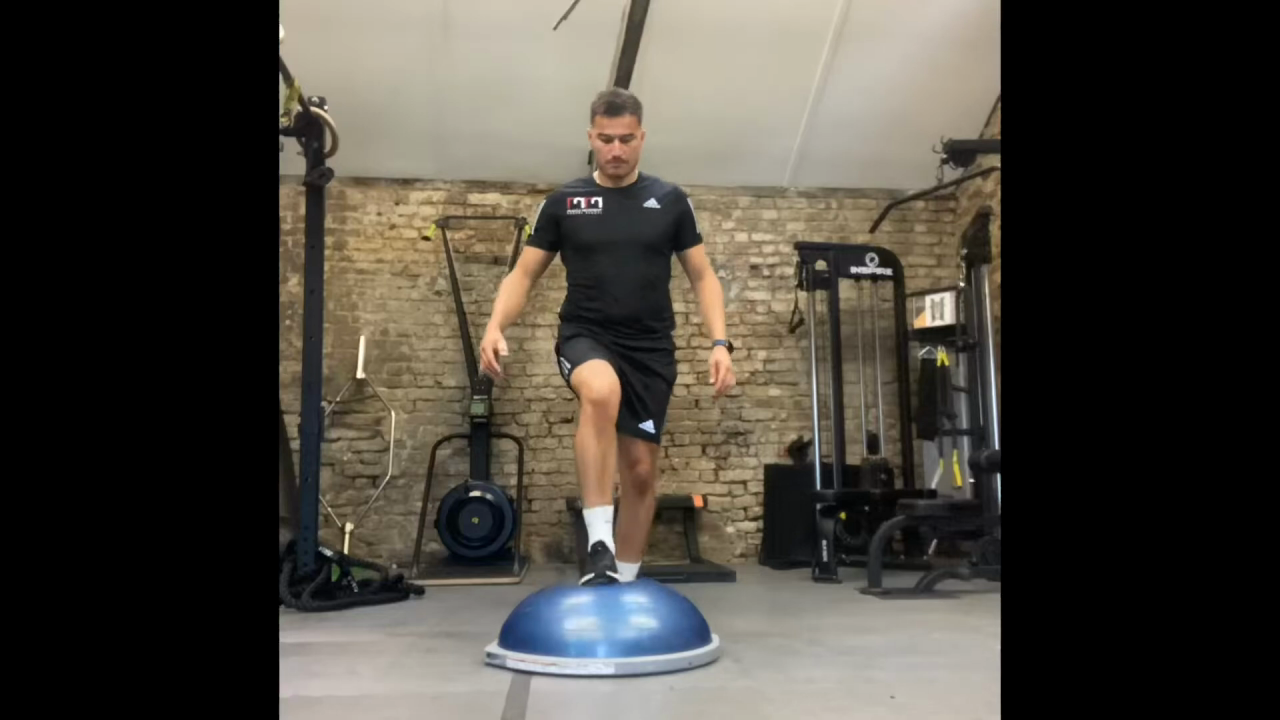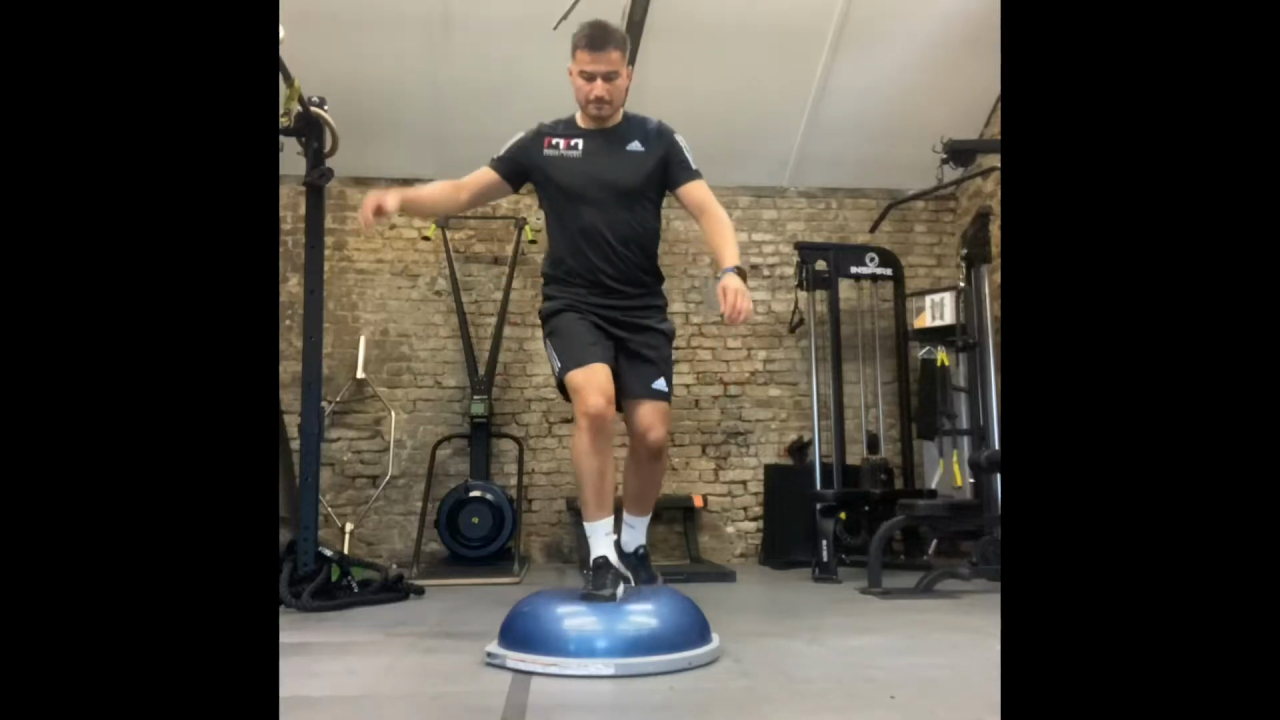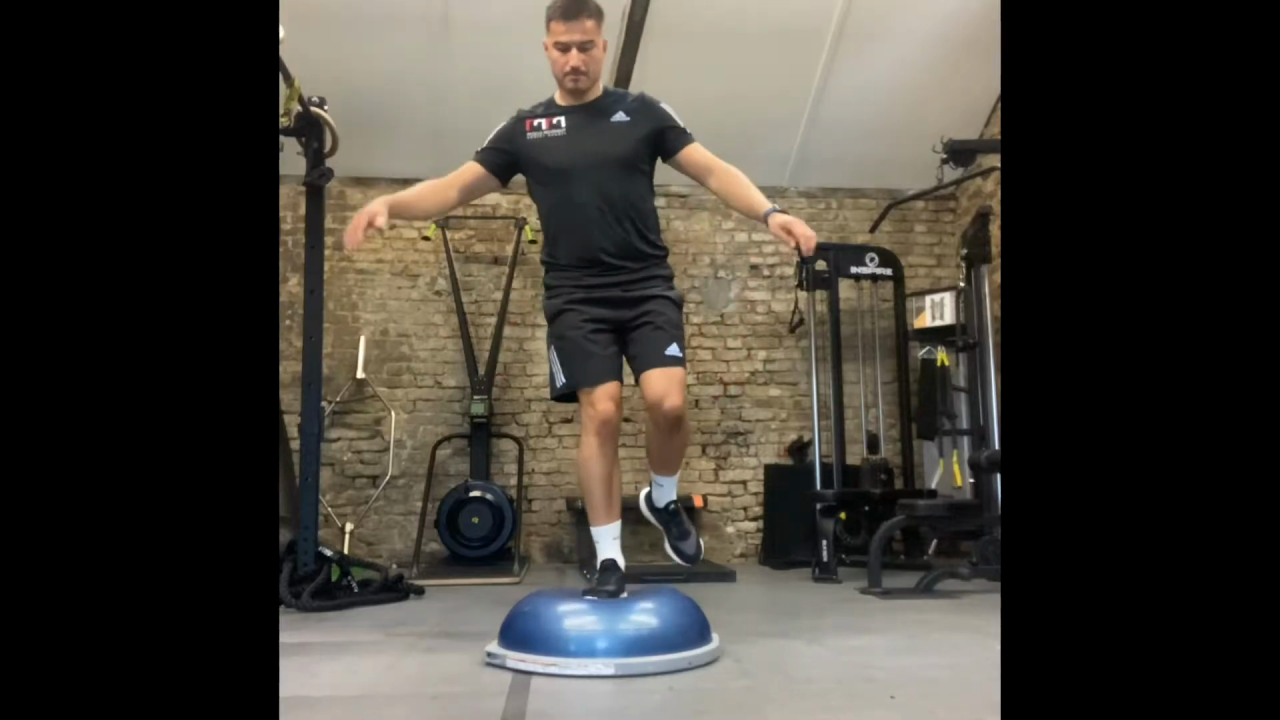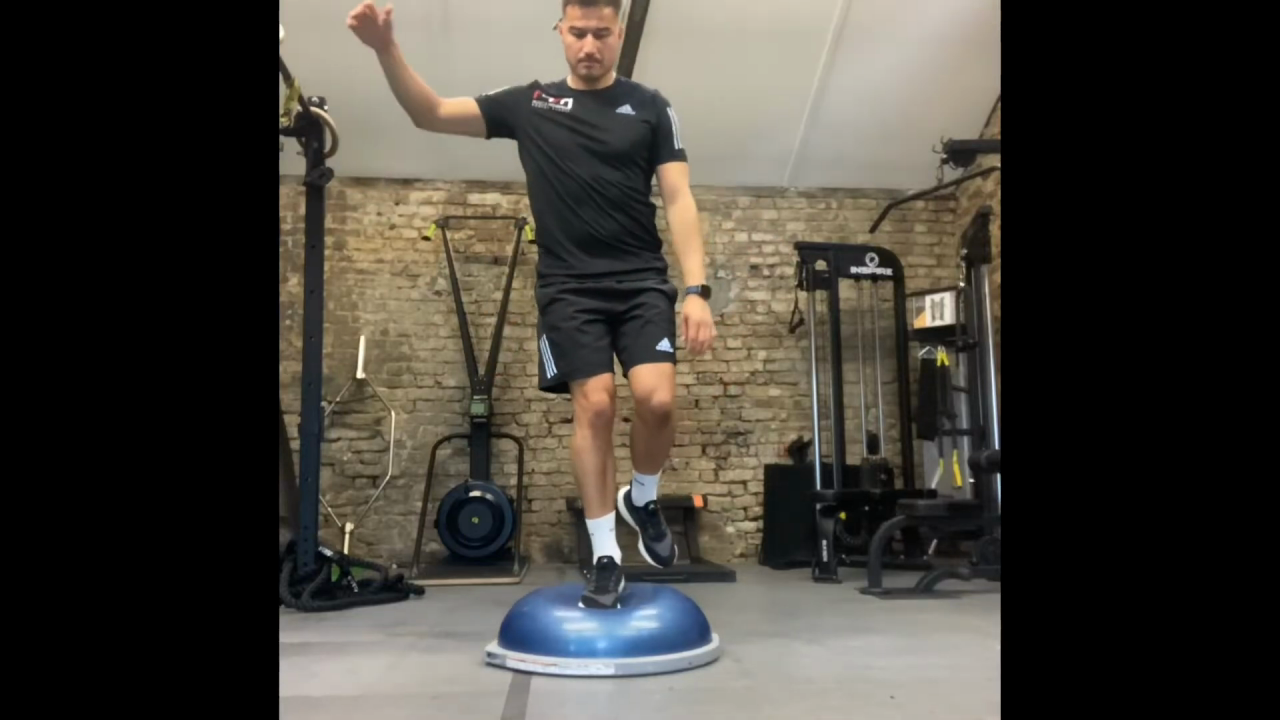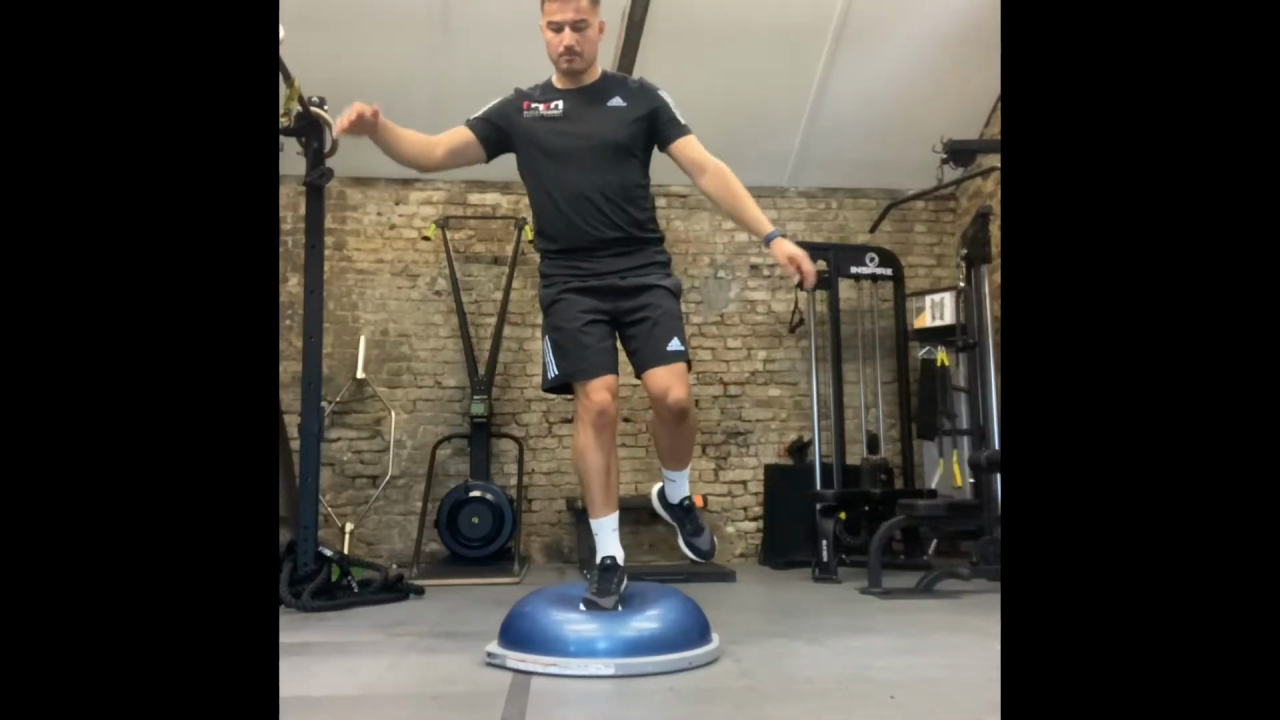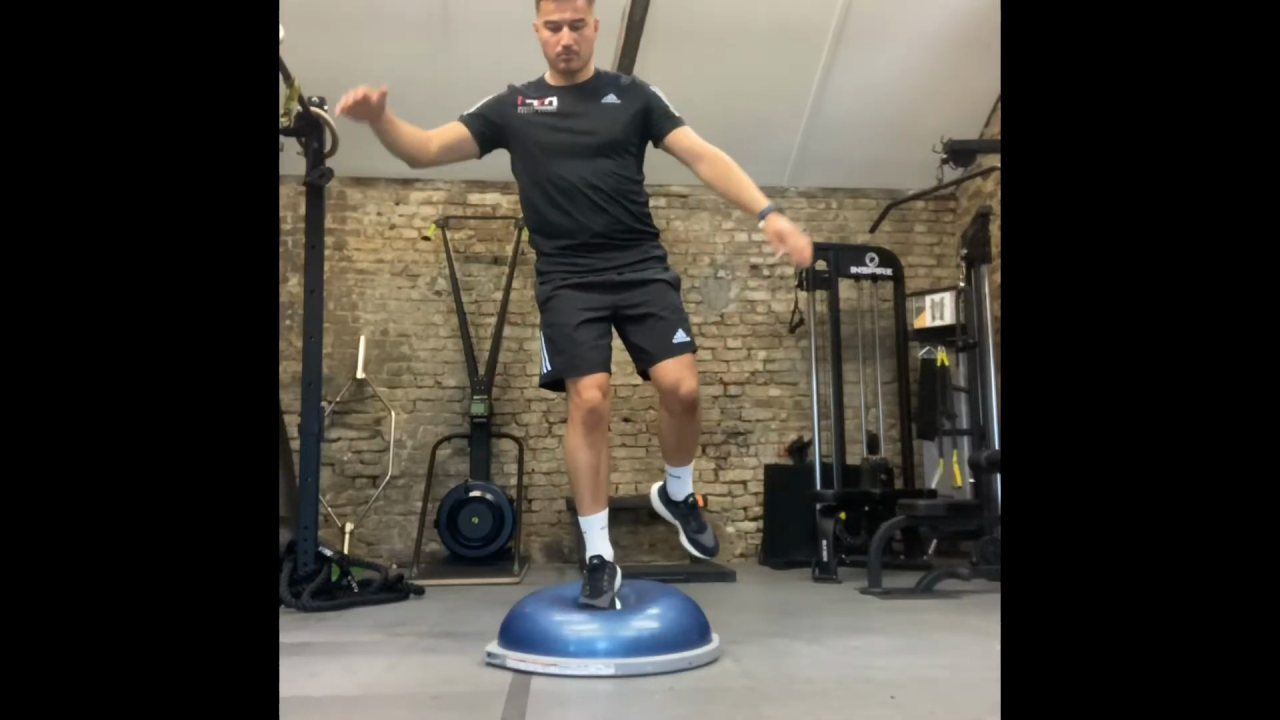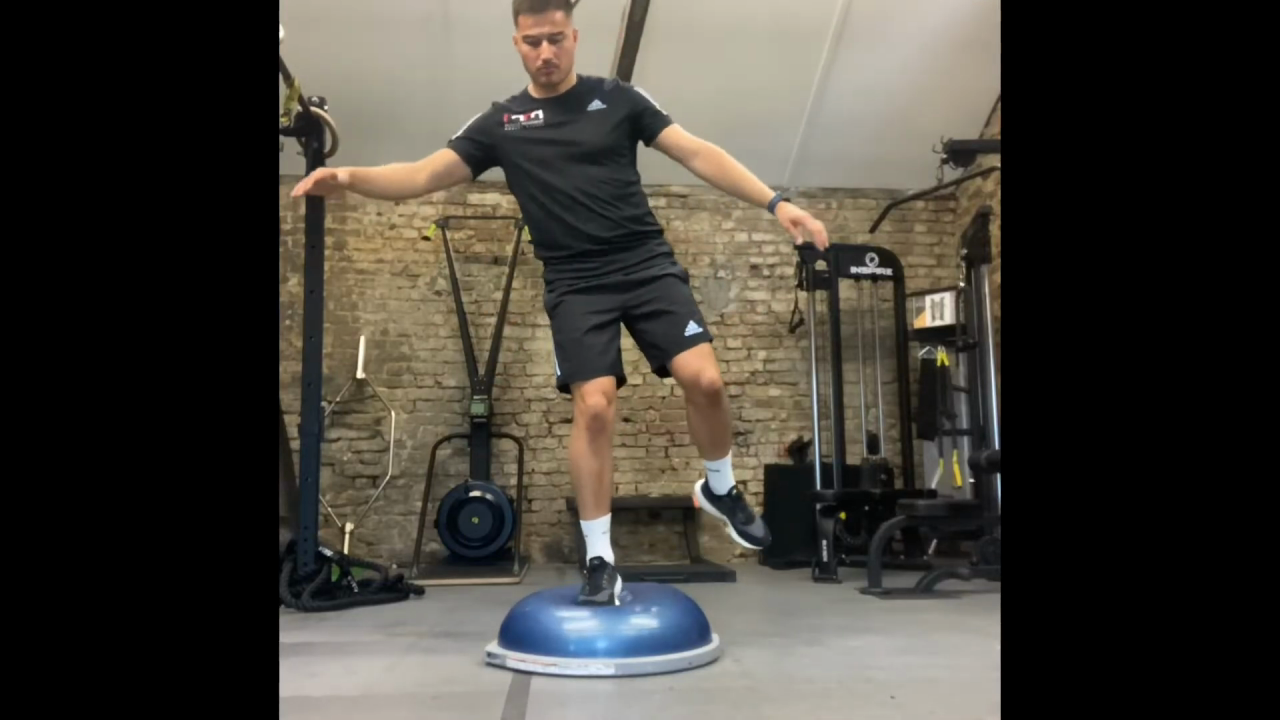
dt=0.5s
person 1, frame 1
left shoulder: (670, 200)
right shoulder: (564, 201)
left elbow: (702, 276)
right elbow: (523, 273)
left wrist: (719, 342)
right wrist: (495, 326)
left hip: (650, 347)
right hip: (586, 336)
left knee: (642, 469)
right knee: (601, 394)
left ankle: (626, 581)
right ankle: (599, 545)
person 1, frame 2
left shoulder: (657, 140)
right shoulder: (541, 143)
left elbow: (707, 211)
right elbow: (464, 192)
left wrist: (730, 269)
right wrist: (403, 197)
left hip: (641, 308)
right hip: (573, 304)
left knee: (651, 434)
right knee: (595, 406)
left ankle: (633, 544)
right ankle: (601, 556)
person 1, frame 3
left shoulder: (642, 111)
right shoulder: (525, 129)
left elbow: (712, 170)
right elbow: (454, 191)
left wrist: (771, 213)
right wrist: (389, 204)
left hip: (648, 286)
right hip: (578, 296)
left knee: (669, 401)
right knee: (601, 414)
left ankle: (663, 501)
right ankle: (608, 558)
person 1, frame 4
left shoulder: (650, 108)
right shoulder: (528, 103)
left elbow: (679, 200)
right elbow: (430, 113)
left wrist: (697, 290)
left hip: (641, 279)
right hip: (569, 284)
left knee: (656, 400)
right knee: (594, 406)
left ankle: (644, 500)
right ankle: (605, 556)
person 1, frame 5
left shoulder: (641, 97)
right shoulder: (519, 110)
left elbow: (705, 169)
right elbow: (433, 154)
left wrist: (771, 235)
right wrist: (376, 128)
left hip: (644, 272)
right hip: (572, 283)
left knee: (673, 396)
right knee: (597, 406)
left ankle: (674, 496)
right ankle: (609, 557)
person 1, frame 6
left shoulder: (633, 95)
right shoulder: (513, 106)
left elbow: (702, 156)
right elbow: (425, 149)
left wrist: (766, 213)
right wrist: (379, 117)
left hip: (642, 267)
right hip: (568, 279)
left knee: (681, 389)
right knee: (589, 402)
left ankle: (677, 493)
right ankle: (599, 556)
person 1, frame 7
left shoulder: (619, 98)
right shoulder: (500, 123)
left elbow: (697, 153)
right elbow: (423, 175)
left wrist: (775, 202)
right wrist: (350, 176)
left hip: (649, 264)
right hip: (575, 283)
left knee: (704, 379)
right knee: (594, 407)
left ankle: (720, 489)
right ankle: (599, 559)
